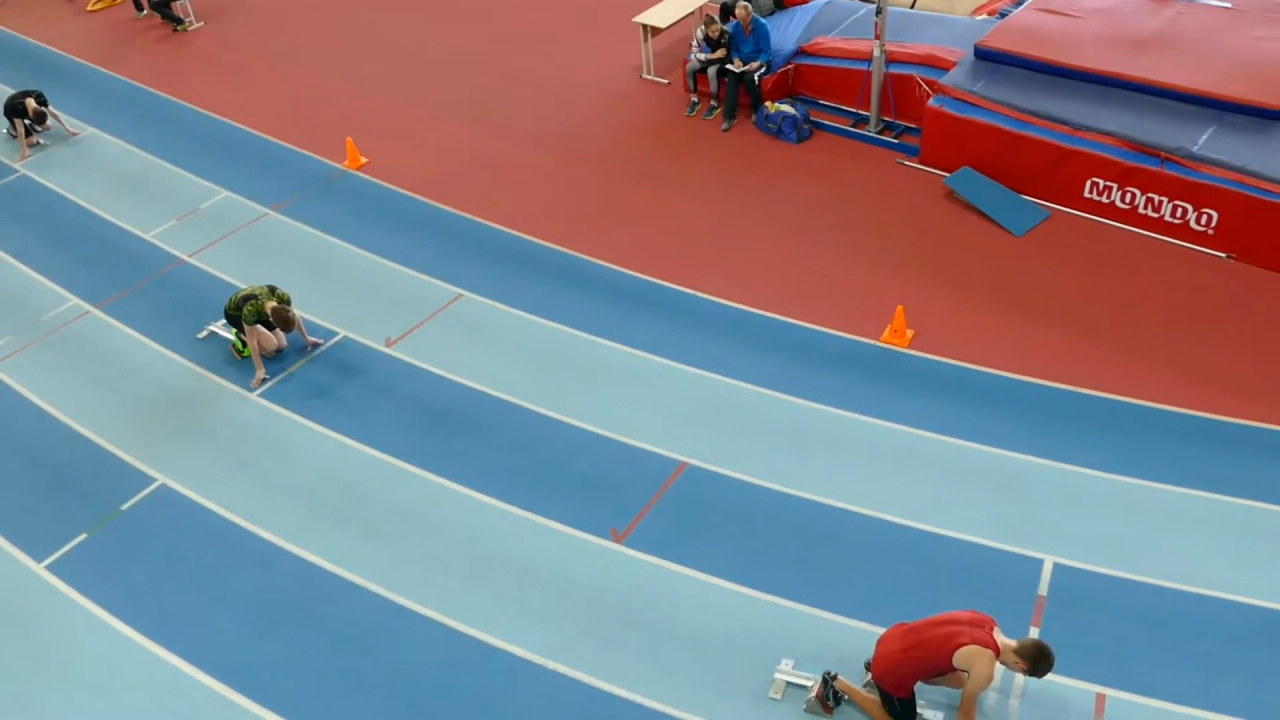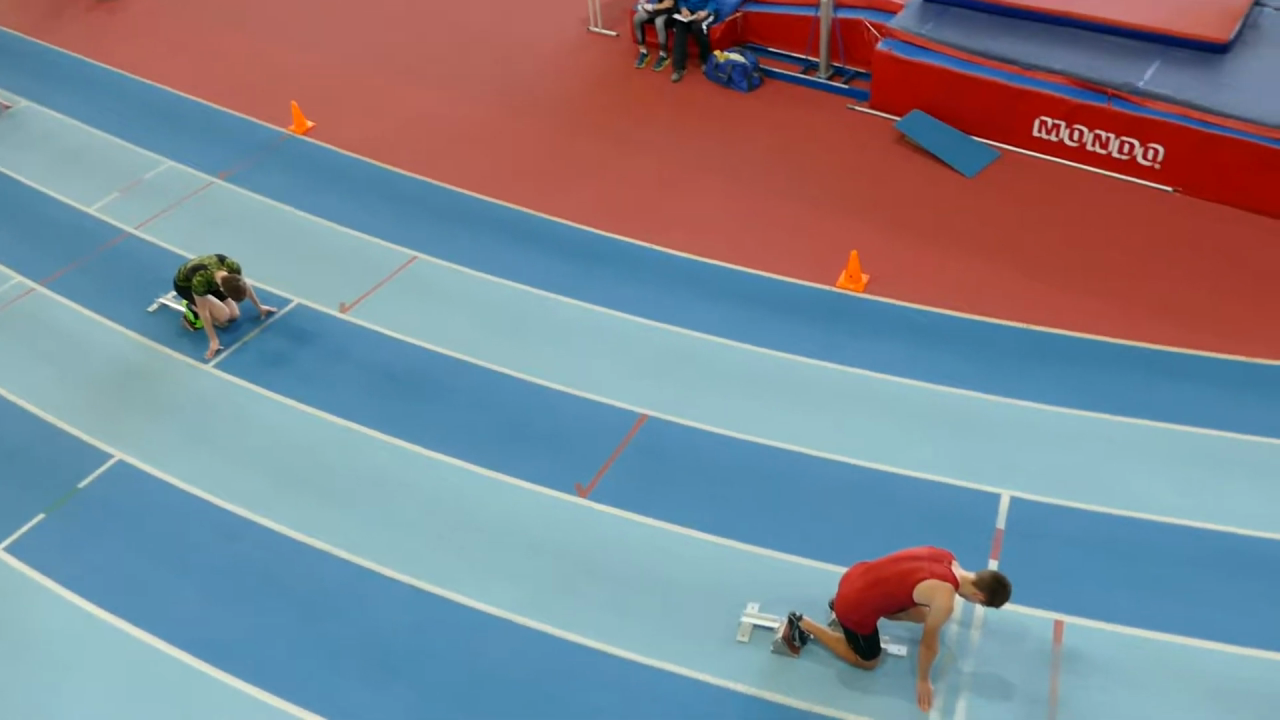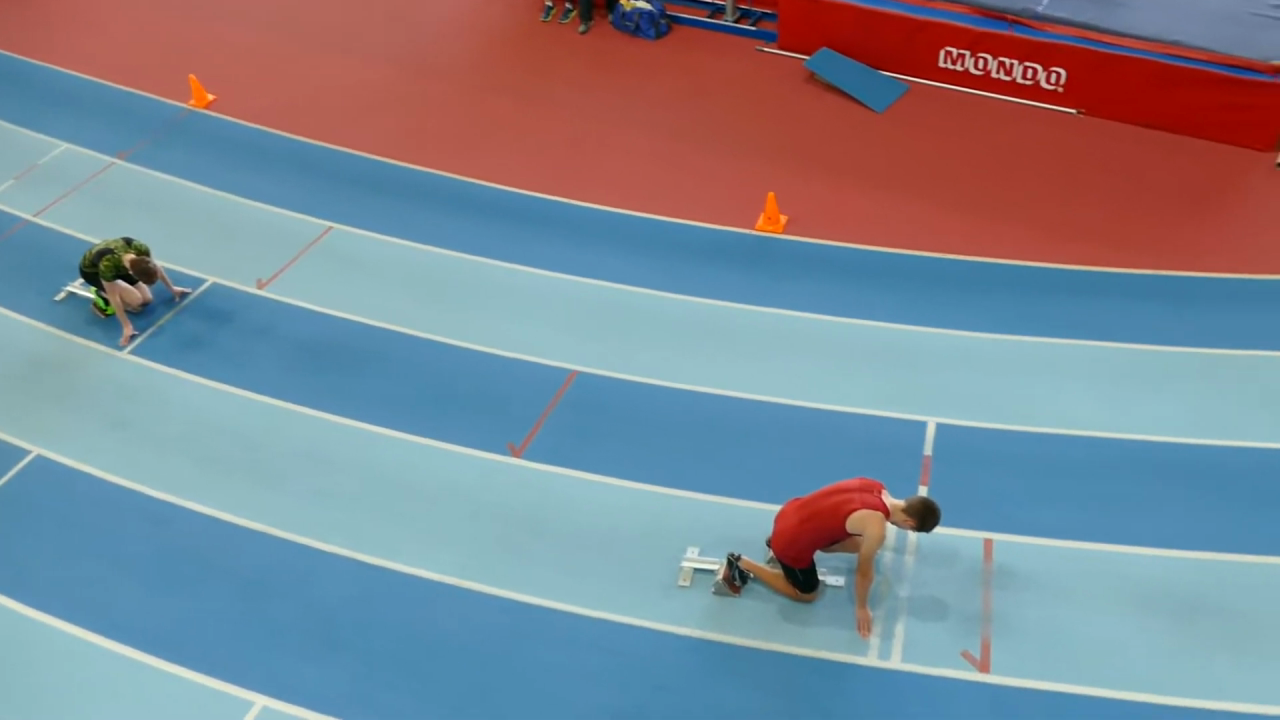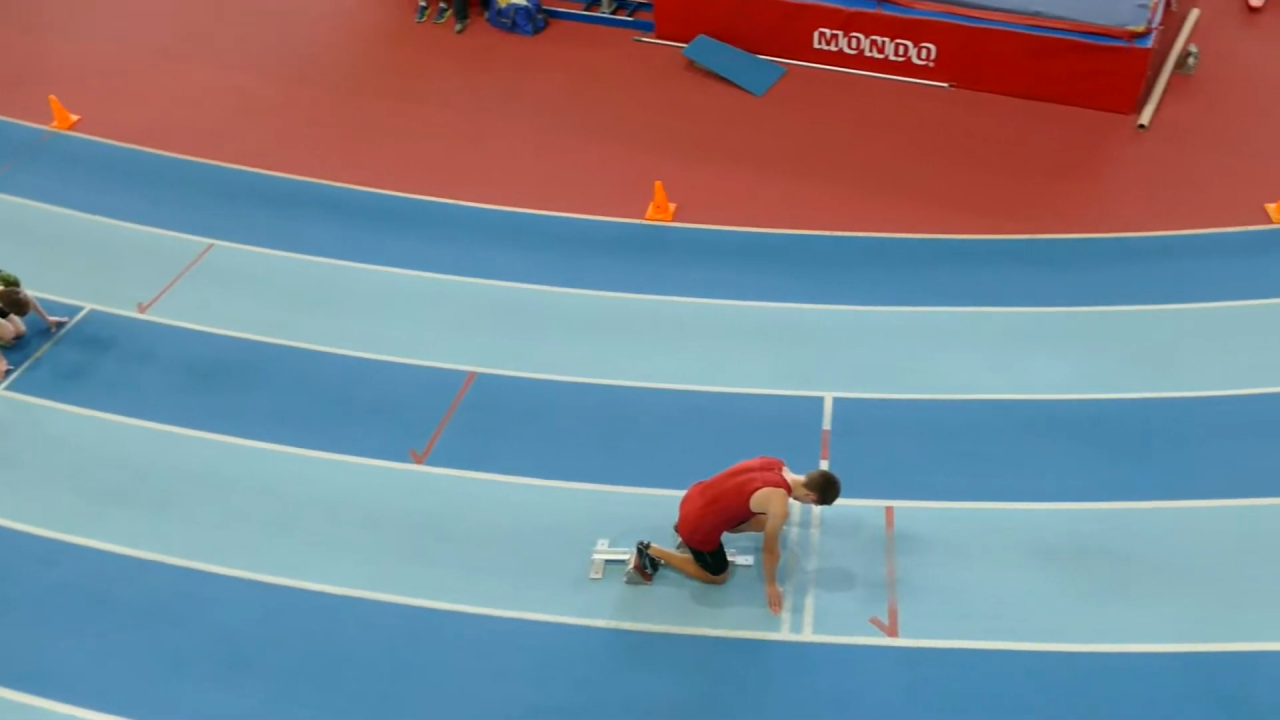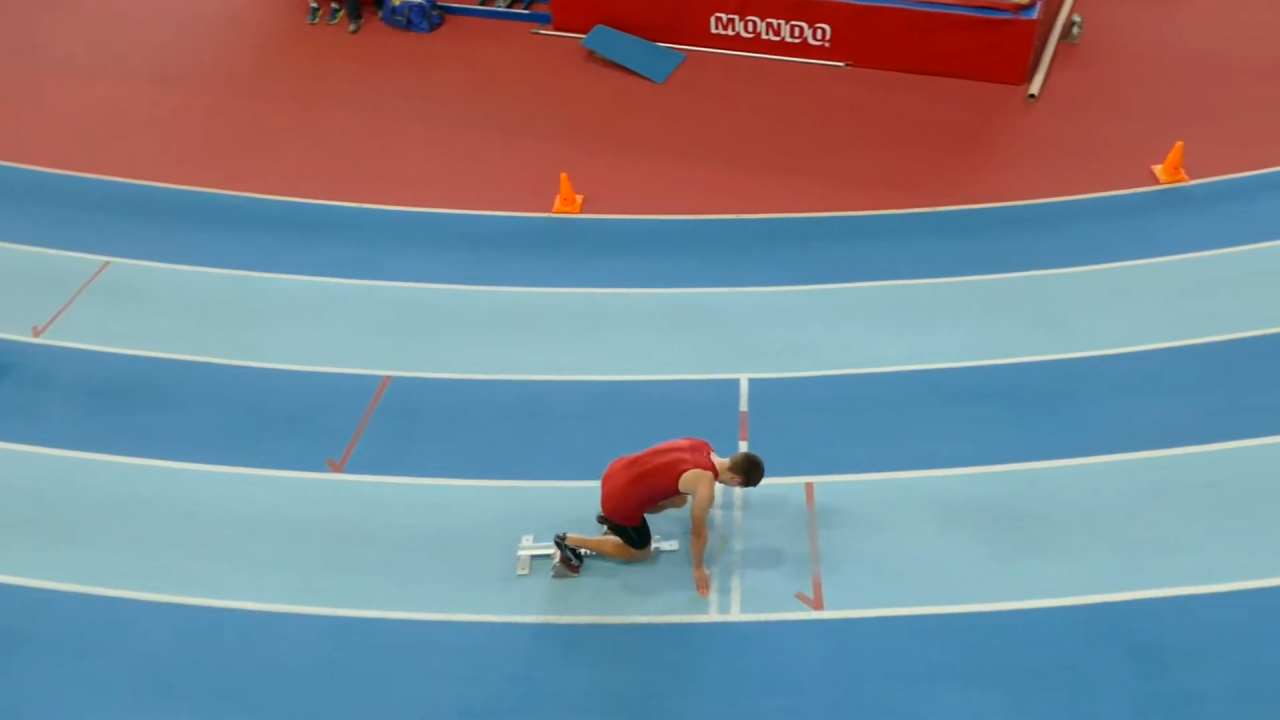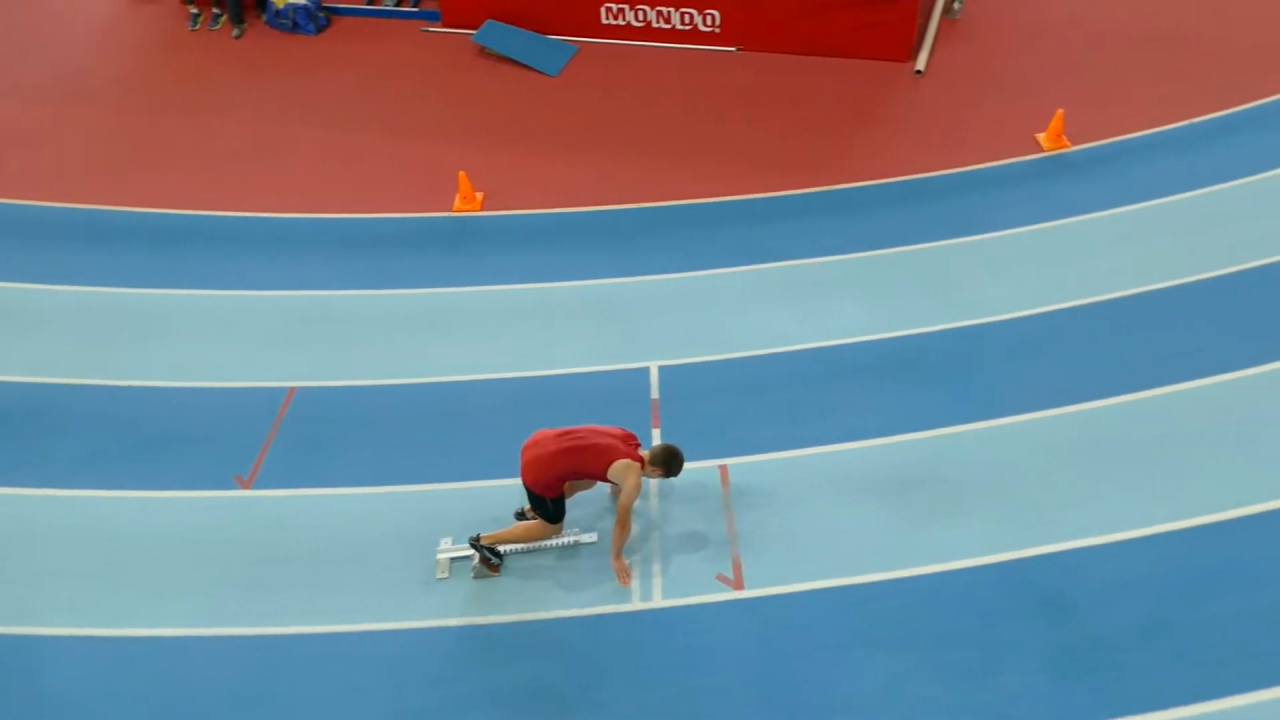
dt=0.7s
person 1, frame 1
left shoulder: (989, 624)
right shoulder: (985, 668)
left wrist: (969, 682)
left hip: (895, 637)
right hip: (892, 668)
left knee: (958, 680)
right ankle: (838, 685)
person 1, frame 2
left shoulder: (948, 558)
right shoulder: (945, 600)
right elbow: (929, 644)
left wrist: (930, 617)
right wrist: (923, 681)
left hip: (857, 575)
right hip: (855, 605)
left knee: (921, 614)
right knee: (868, 661)
right ankle: (802, 625)
person 1, frame 3
left shoulder: (878, 488)
right shoulder: (876, 528)
right elbow: (864, 572)
left wrist: (867, 547)
right wrist: (861, 608)
left hip: (791, 512)
right hip: (790, 542)
left knee: (855, 544)
right knee: (808, 594)
right ankle: (741, 564)
person 1, frame 4
left shoulder: (778, 465)
right shoulder: (779, 505)
right elbow: (770, 550)
left wrist: (772, 524)
right wrist: (771, 585)
left hip: (696, 497)
right hip: (698, 526)
left knee: (761, 523)
right knee: (718, 576)
right ankle: (651, 552)
person 1, frame 5
left shoulder: (704, 448)
right shoulder: (705, 488)
right elbow: (698, 532)
left wrist: (699, 506)
right wrist: (698, 568)
left hip: (618, 469)
right hip: (619, 497)
right knee: (640, 552)
left ankle: (612, 516)
right ankle: (568, 541)
person 1, frame 6
left shoulder: (630, 439)
right shoulder: (632, 479)
right elbow: (623, 522)
left wrist: (617, 492)
right wrist: (617, 558)
left hip: (540, 441)
right hip: (540, 469)
right knee: (552, 527)
left ankle: (530, 511)
right ankle: (484, 541)
